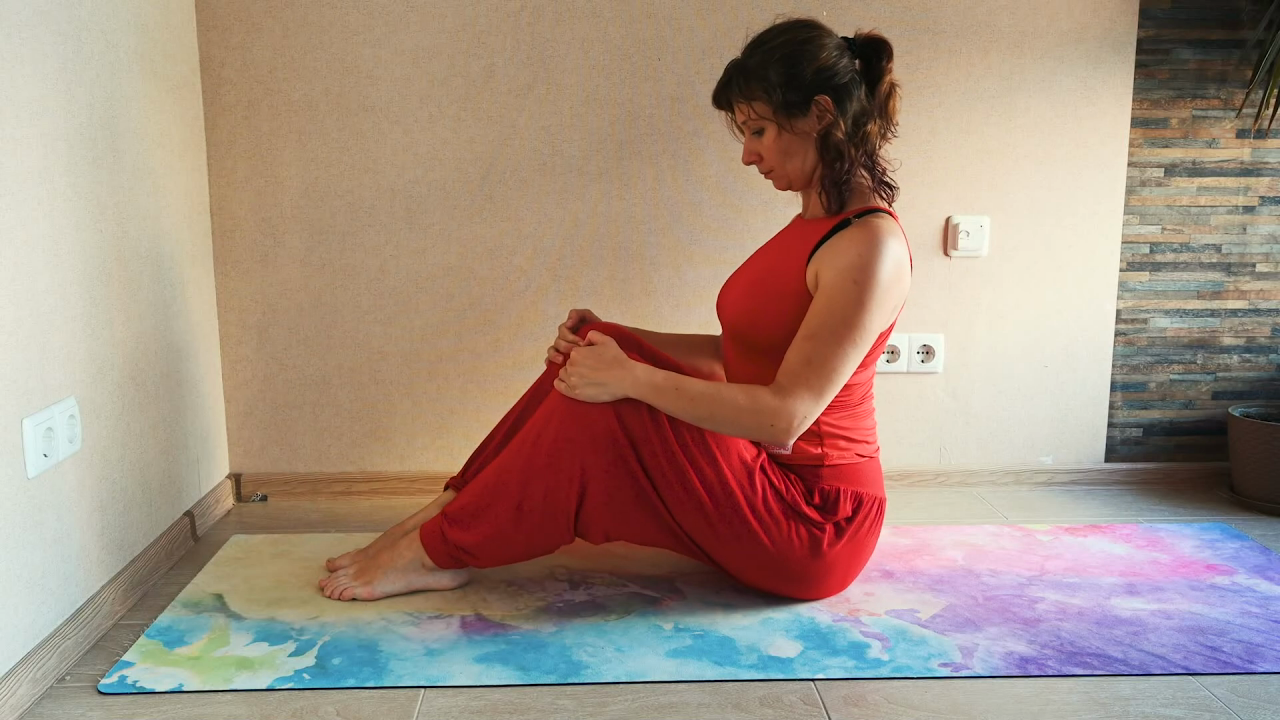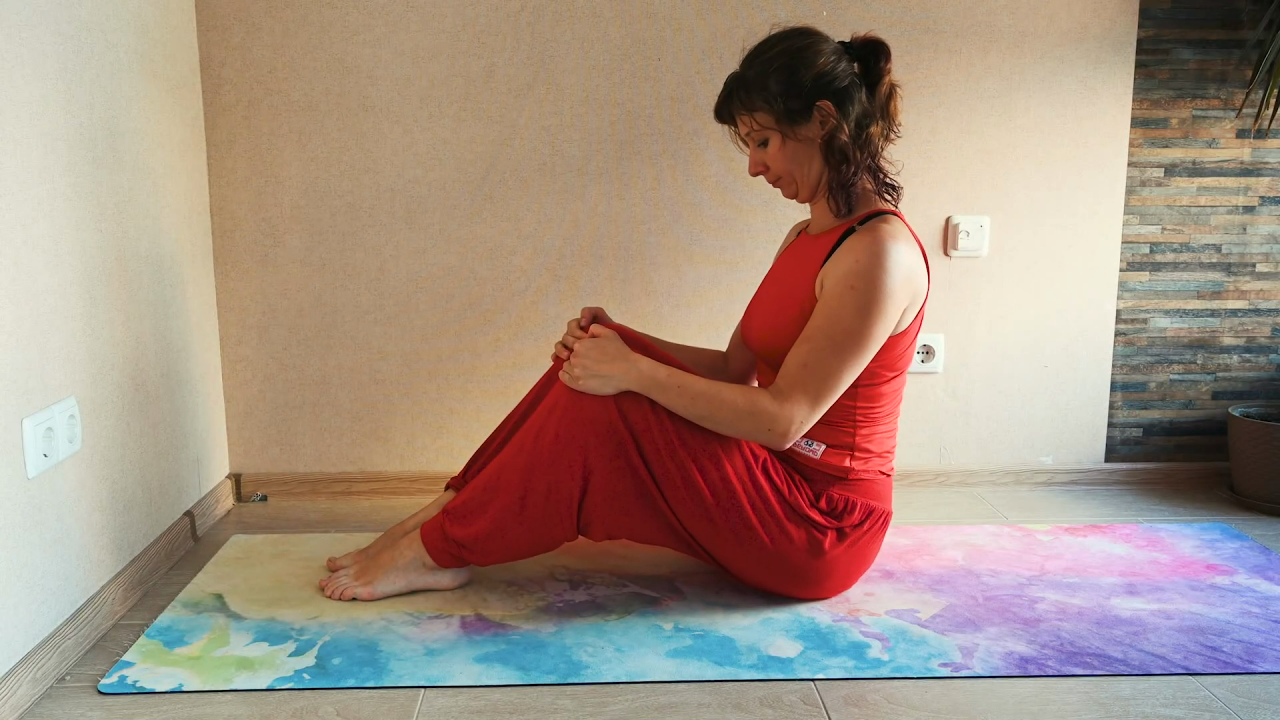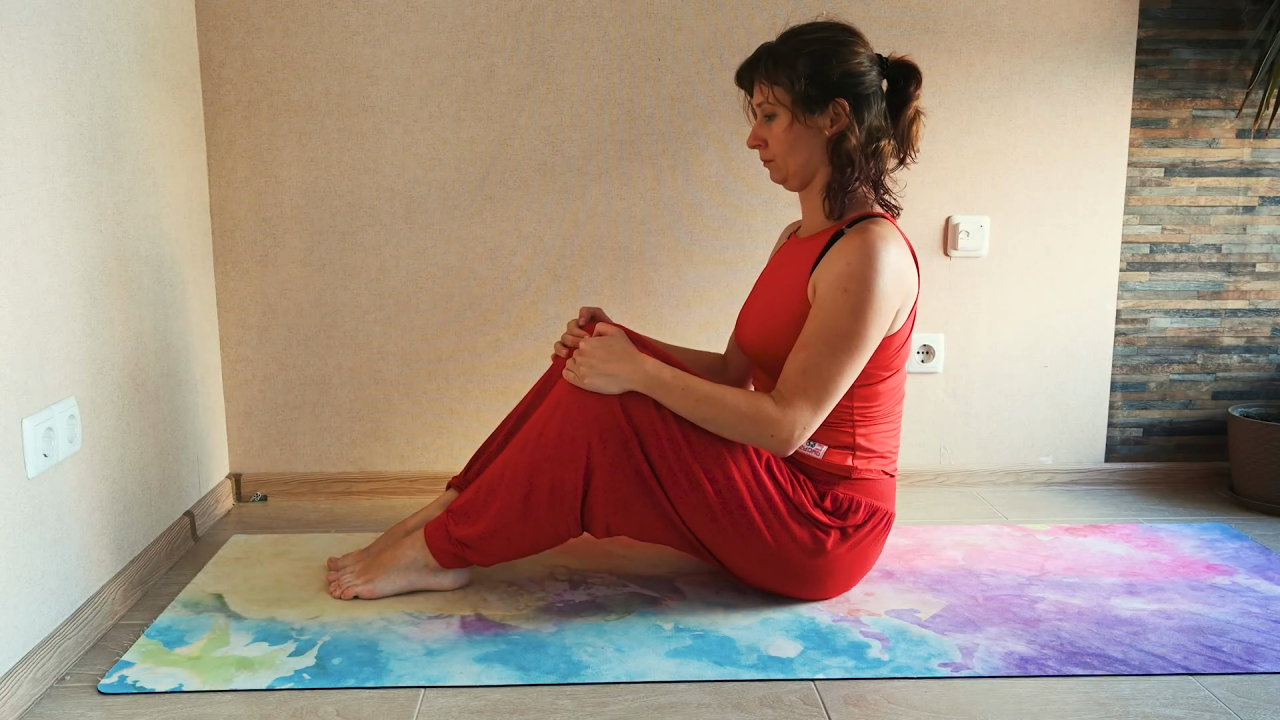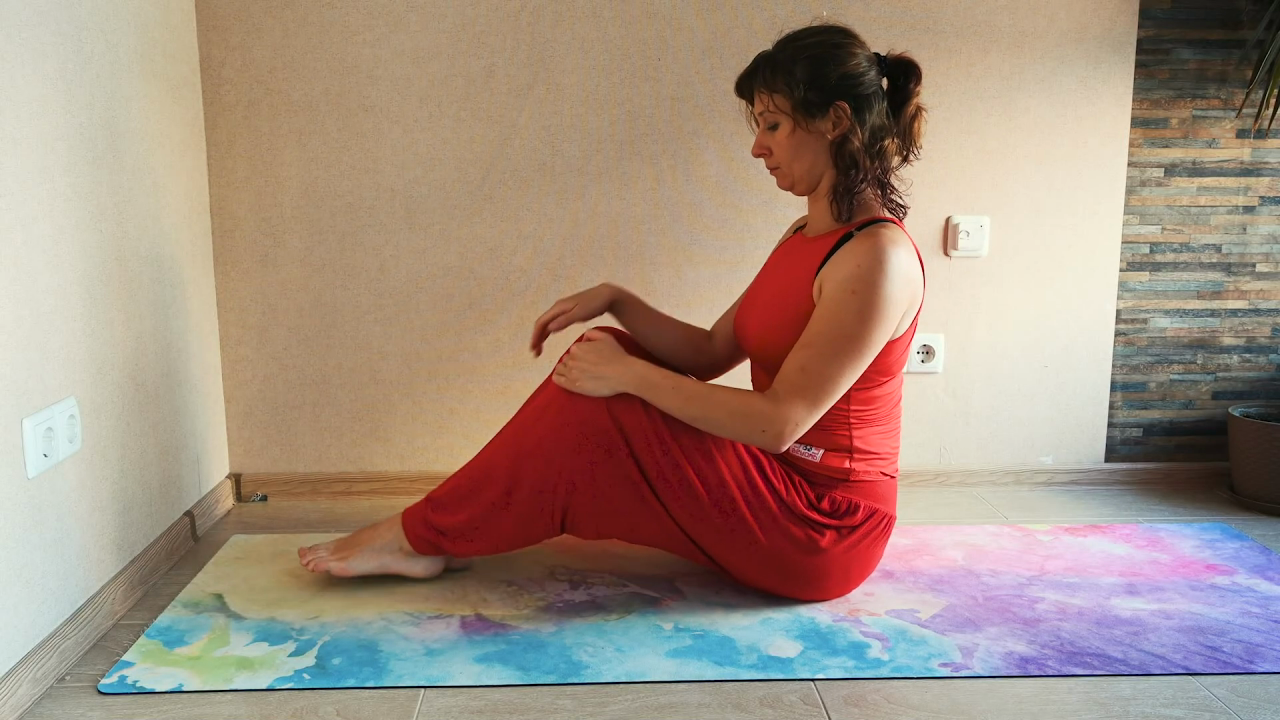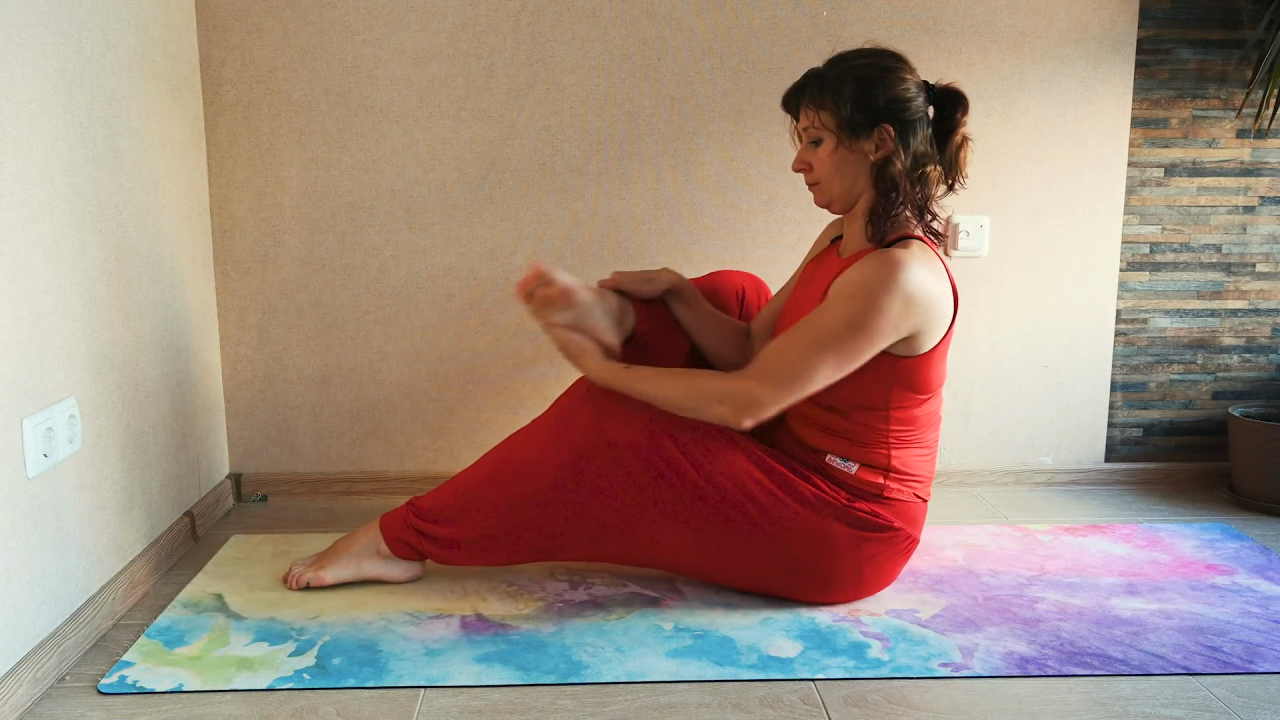
dt=1s
person 1, frame 1
left shoulder: (871, 245)
right shoulder: (815, 225)
left elbow: (787, 415)
right elbow: (735, 353)
left wrist: (631, 377)
right wrist: (610, 340)
left hip: (813, 525)
right hip: (767, 482)
left knee: (600, 409)
right knee: (592, 359)
left ankle: (438, 552)
right ankle: (448, 513)
person 1, frame 2
left shoulder: (878, 252)
right shoulder: (806, 238)
left elbow: (783, 418)
right elbow: (735, 369)
left wrist: (633, 372)
right wrist: (620, 345)
left hip: (819, 531)
right hip: (776, 486)
left knee: (601, 402)
right knee: (592, 362)
left ankle: (438, 552)
right ankle: (449, 515)
person 1, frame 3
left shoulder: (869, 252)
right shoulder: (800, 240)
left elbow: (787, 425)
right elbow: (733, 372)
left wrist: (639, 371)
right wrist: (623, 348)
left hip: (821, 531)
right hip: (780, 486)
left knee: (602, 400)
right knee: (594, 358)
left ankle: (440, 550)
right ankle: (452, 512)
person 1, frame 4
left shoulder: (877, 257)
right shoulder: (806, 238)
left elbow: (781, 421)
right elbow: (710, 354)
left wrist: (629, 374)
right wrist: (617, 301)
left hip: (820, 534)
right hip: (778, 488)
left knee: (593, 406)
right knee: (596, 360)
left ankle: (421, 536)
right ankle: (450, 526)
person 1, frame 5
left shoulder: (899, 275)
right shoulder: (841, 242)
left elbow: (746, 400)
right elbow: (750, 352)
left wrist: (607, 371)
right wrist: (672, 290)
left hip: (844, 539)
right hip: (805, 474)
left knee: (596, 426)
right knee: (733, 294)
left ankle: (400, 541)
